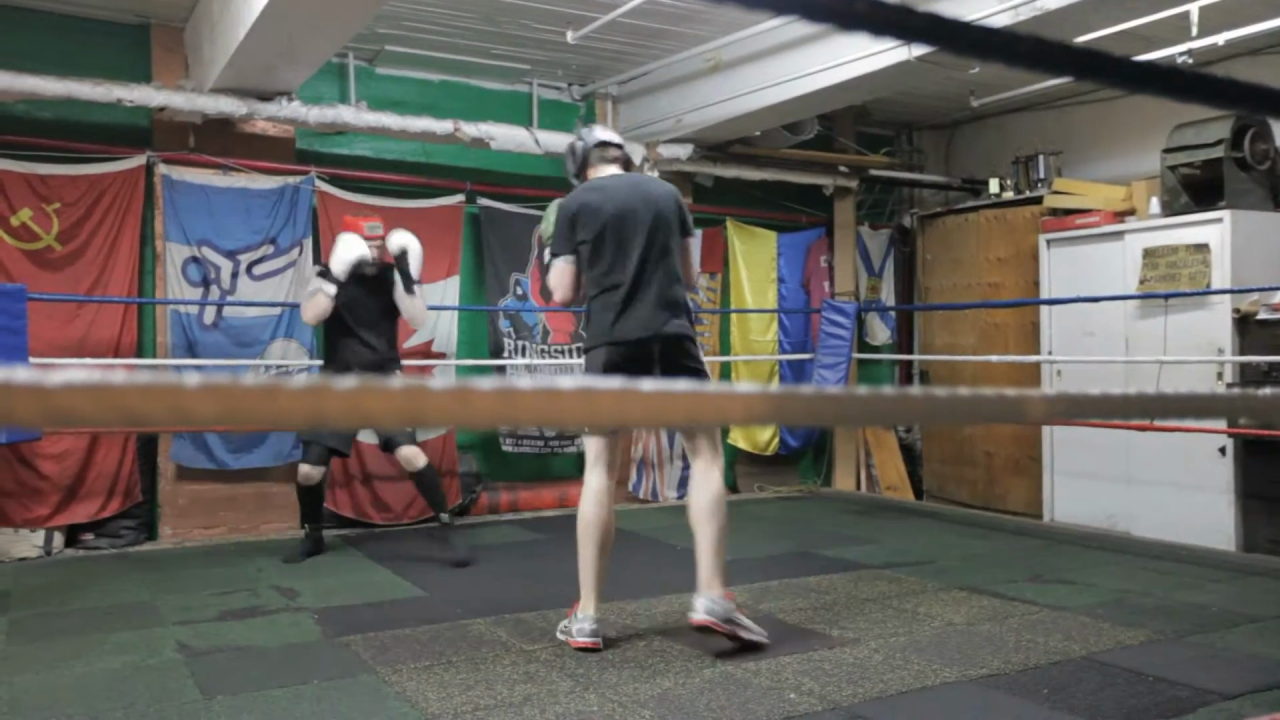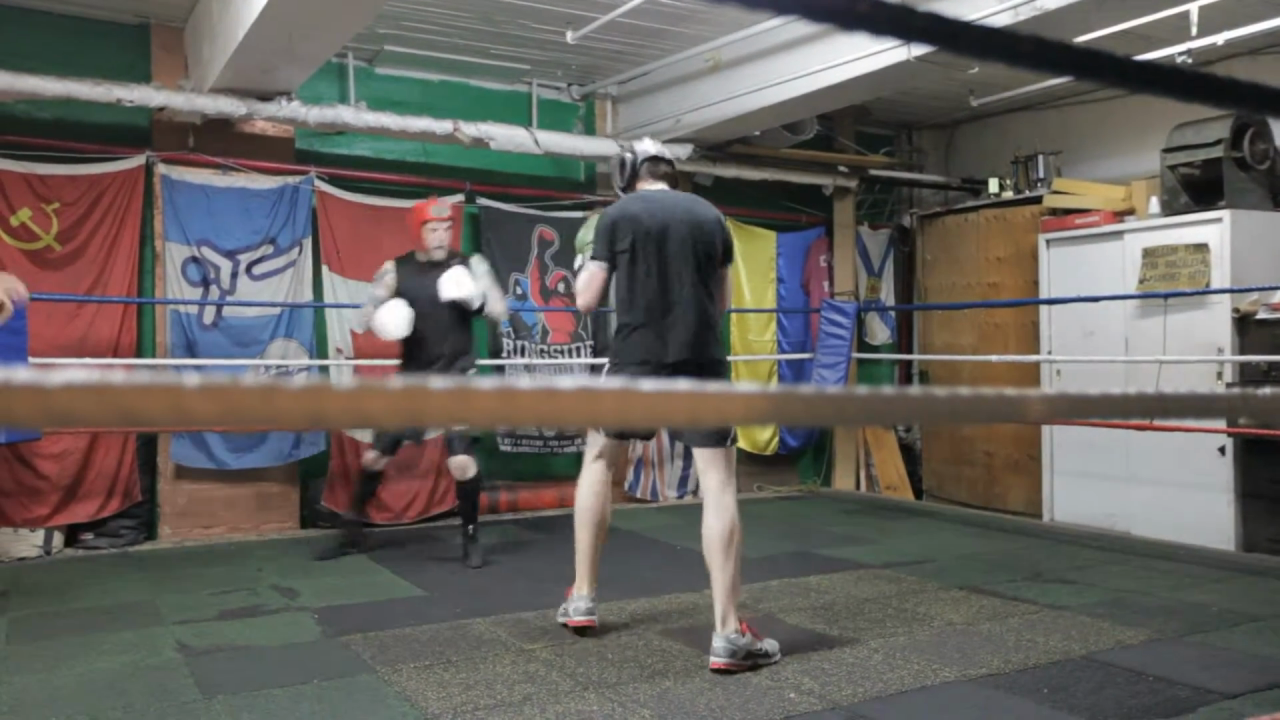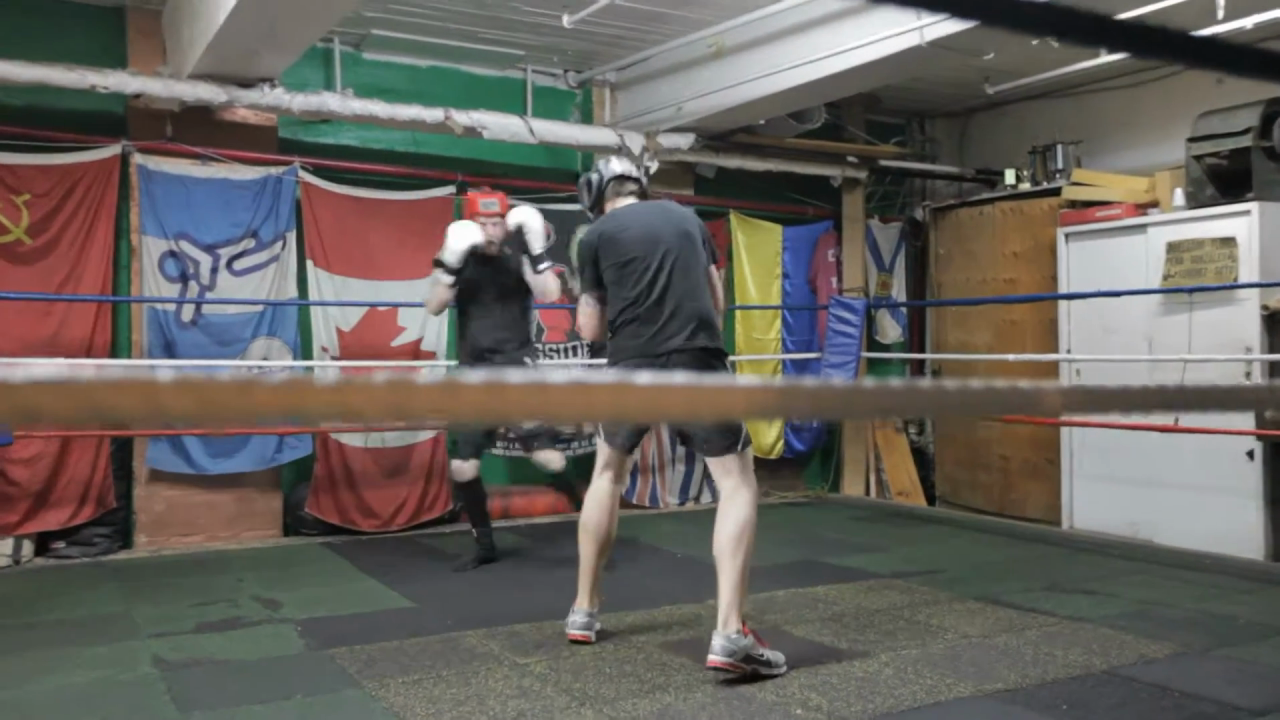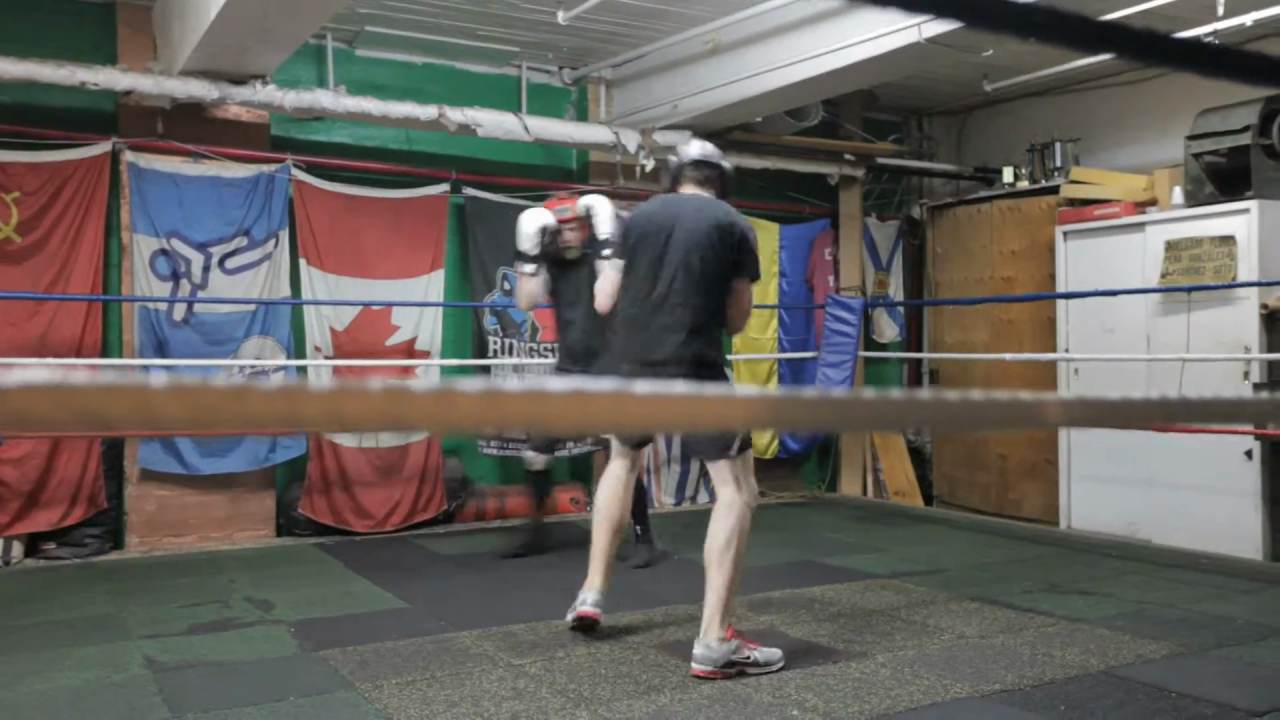
dt=0.3s
person 1, frame 1
left shoulder: (575, 205)
right shoulder: (666, 192)
left elbow: (562, 293)
left hip: (611, 344)
right hip: (672, 336)
left knee: (600, 471)
right knee: (706, 457)
left ankle: (587, 616)
right ankle: (712, 596)
person 1, frame 2
left shoulder: (619, 214)
right shoulder: (710, 215)
left elbow: (587, 300)
left wrist: (595, 263)
left hip: (636, 359)
right hip: (701, 360)
left knee: (599, 462)
right knee: (719, 486)
left ankle: (582, 597)
right ankle: (728, 634)
person 1, frame 3
left shoulder: (595, 236)
right shoulder: (688, 218)
left elbow: (591, 329)
right elbow: (717, 302)
left hip: (633, 365)
right hip: (699, 358)
left knee: (607, 473)
right knee: (738, 487)
left ankle: (583, 611)
right ankle: (730, 633)
person 1, frame 4
left shoulder: (640, 216)
right shoulder: (736, 228)
left elbow: (604, 301)
right elbow: (737, 321)
left hip: (627, 364)
right hip: (692, 369)
left knee: (623, 463)
right knee: (737, 492)
left ankle: (592, 593)
right ankle: (714, 639)
person 2, frame 1
left shoulder: (393, 276)
right shoulder: (328, 274)
left elbow: (417, 319)
right elbow: (310, 317)
left wrist: (409, 276)
right wrist: (335, 276)
left knee: (409, 453)
right knee: (308, 470)
left ankle: (447, 533)
right ankle: (312, 537)
person 2, frame 2
left shoulder: (472, 265)
right shoulder: (396, 269)
left elbow: (500, 315)
right elbow: (369, 316)
left wrist: (476, 300)
right wrist: (378, 321)
left hip: (457, 377)
right hip: (413, 376)
left knee: (461, 462)
right knee: (375, 456)
left ankle: (470, 538)
right ankle: (352, 532)
person 2, frame 3
left shoulder: (521, 254)
right shoulder: (458, 255)
left elbow: (551, 296)
right elbow: (434, 306)
left wrist: (536, 250)
right wrist: (450, 263)
left hip: (516, 368)
right hip: (472, 373)
left knee: (545, 454)
right knee: (461, 466)
right ankle: (484, 544)
person 2, frame 4
left shoulder: (604, 254)
right shoulder: (549, 260)
right elbow: (526, 302)
left wrist: (605, 241)
right wrist: (527, 253)
right hip: (570, 370)
right knee: (535, 451)
left ankle: (644, 539)
right ankle: (537, 529)
